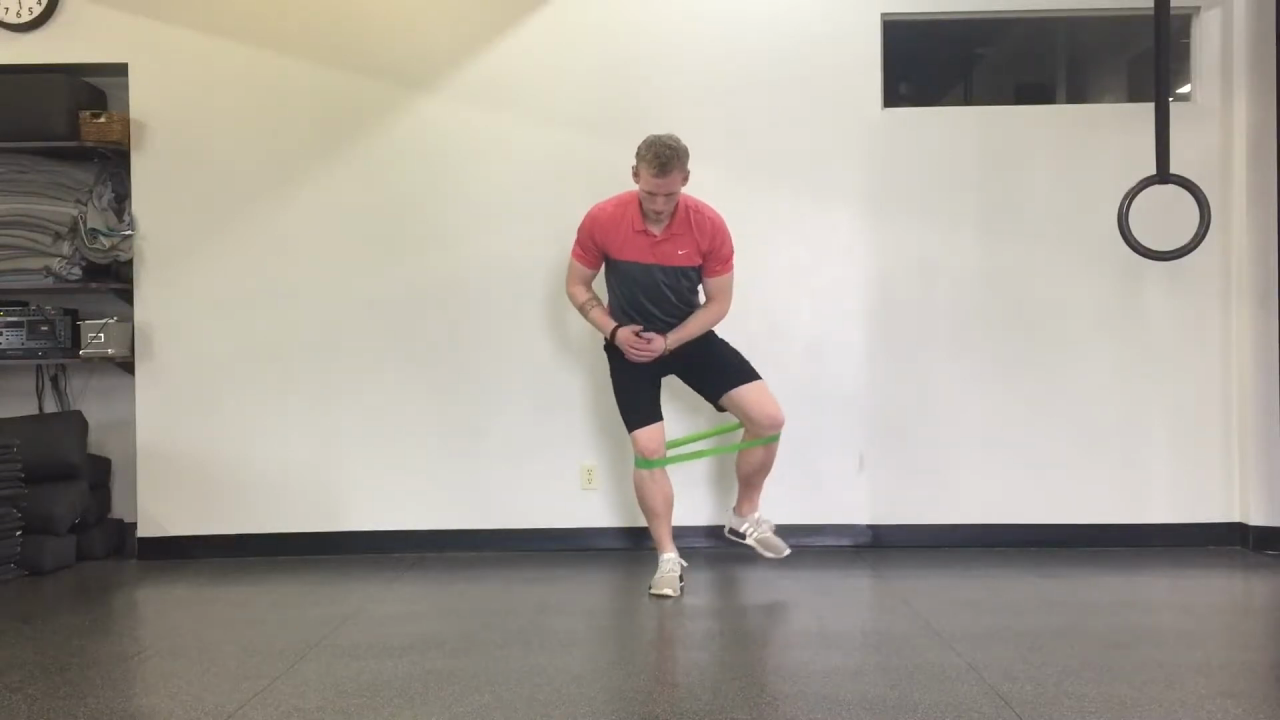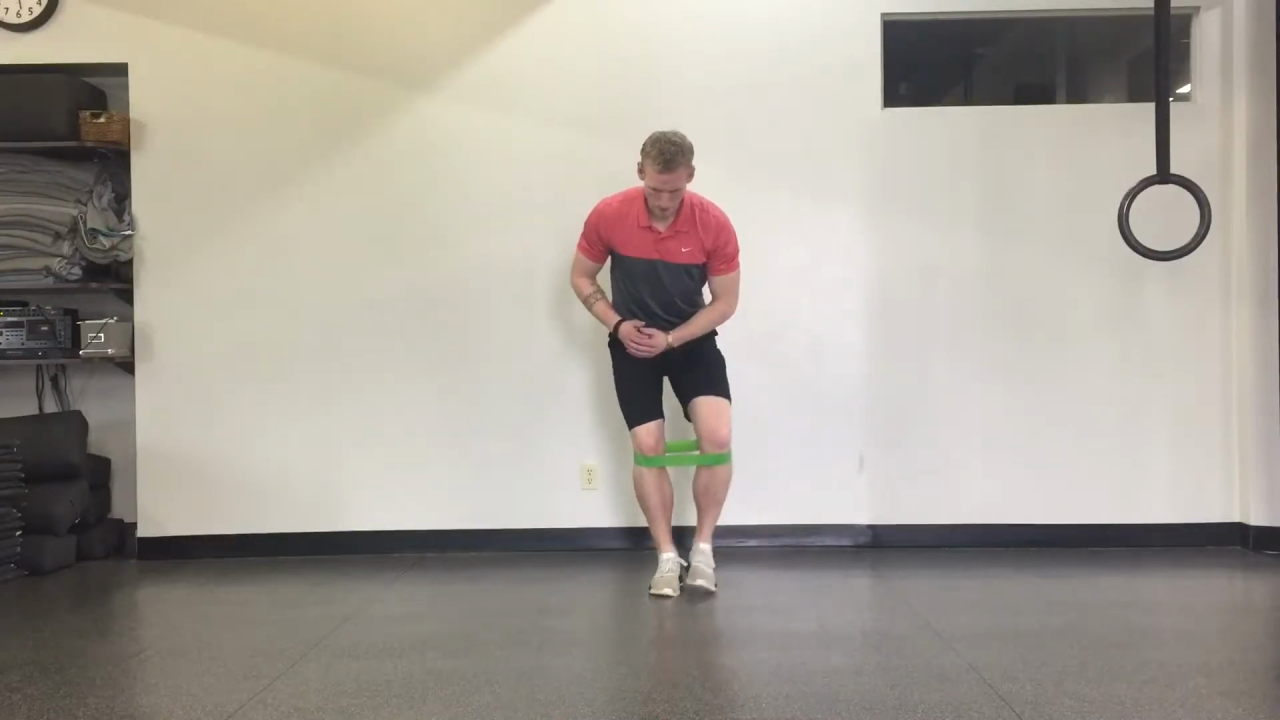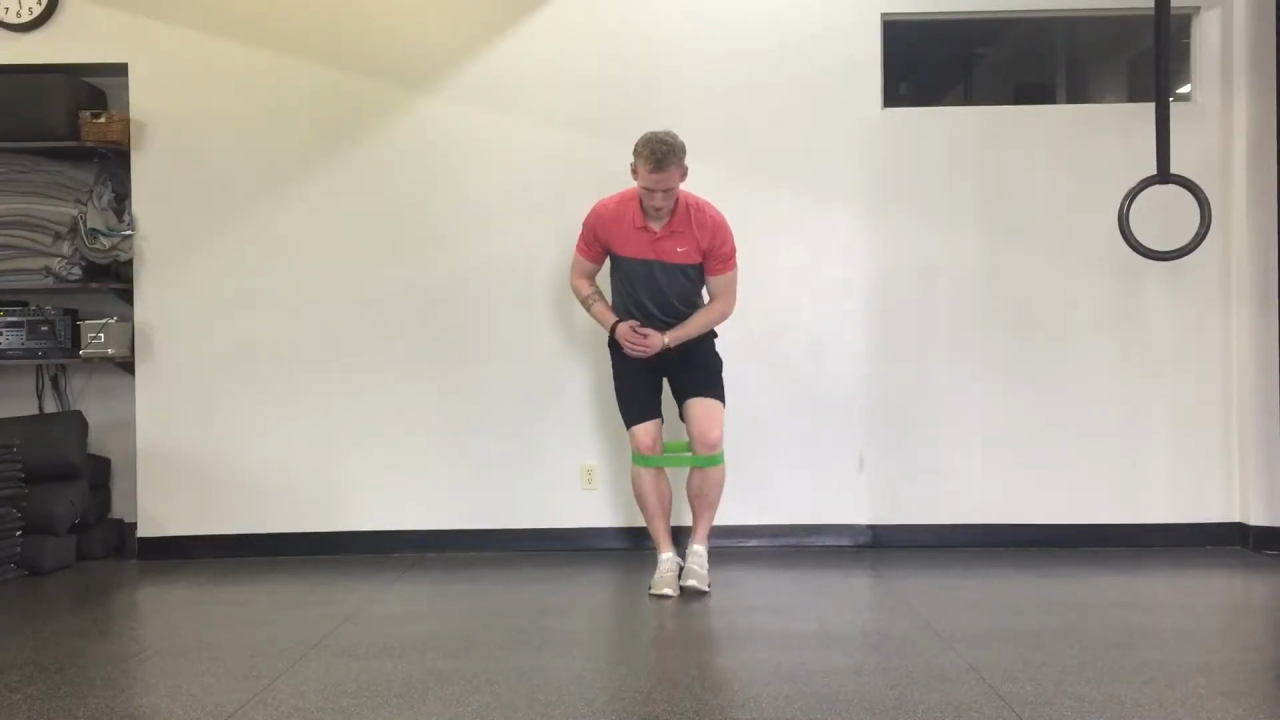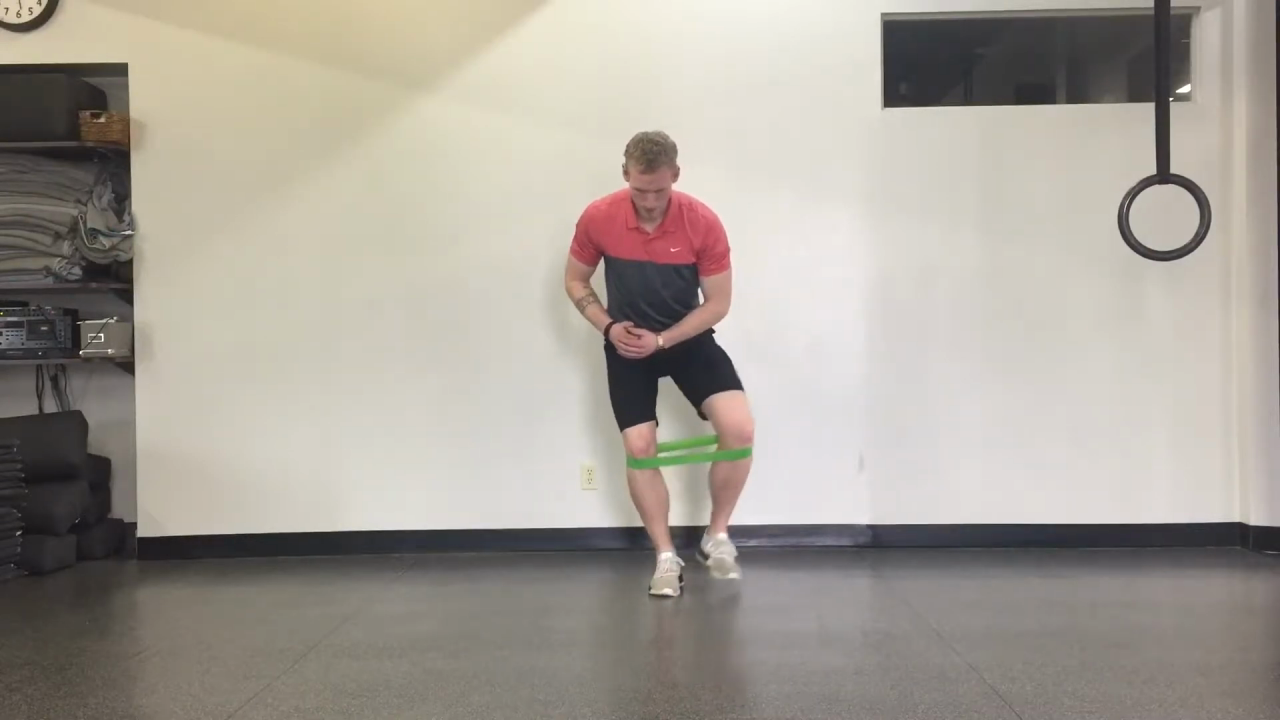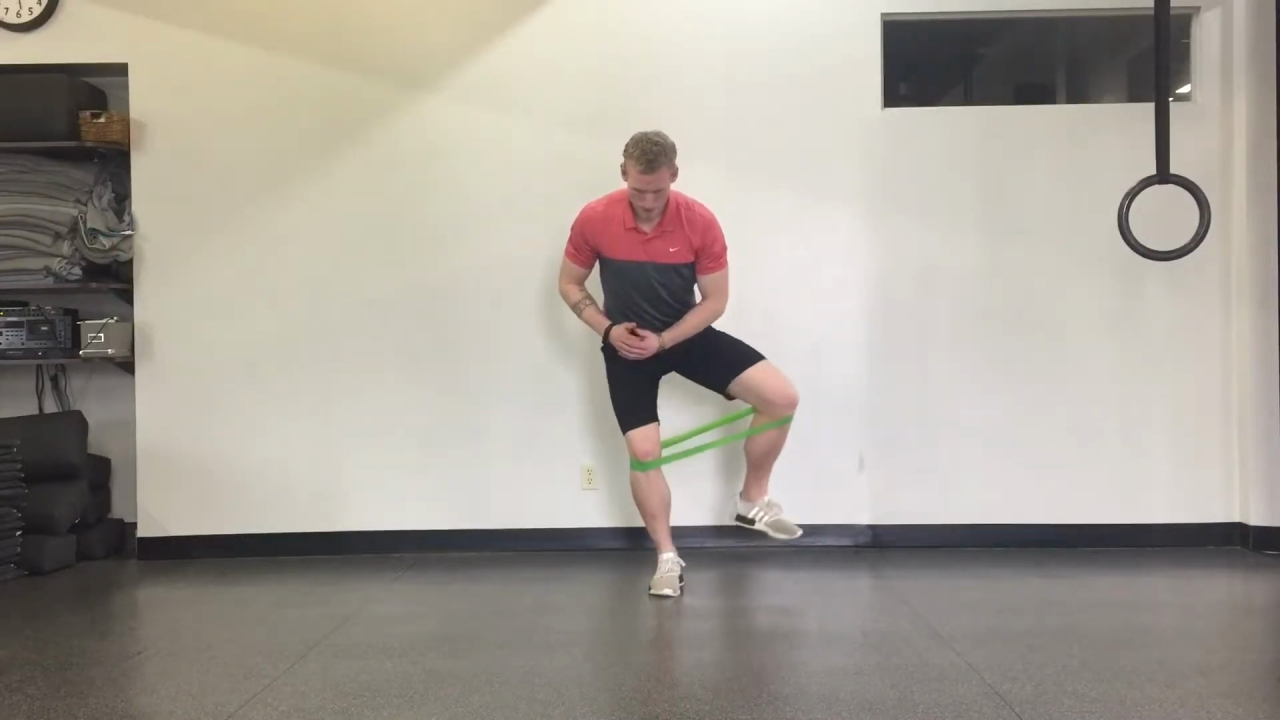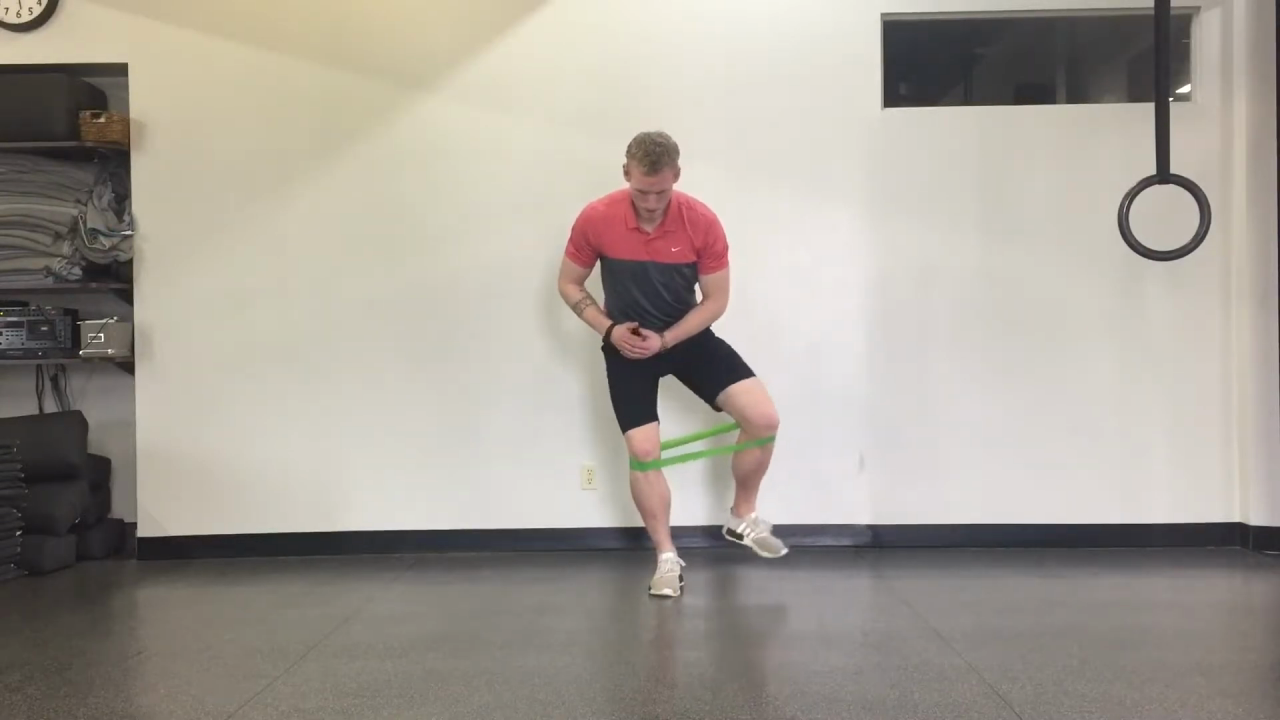
dt=0.5s
person 1, frame 1
left shoulder: (709, 225)
right shoulder: (602, 220)
left elbow: (718, 302)
right elbow: (576, 285)
left wrist: (667, 342)
right wrist: (613, 331)
left hip: (690, 336)
right hip: (630, 342)
left knee: (767, 417)
right knee: (648, 449)
left ankle: (745, 517)
right ankle: (668, 558)
person 1, frame 2
left shoulder: (714, 224)
right shoulder: (608, 215)
left elbow: (725, 301)
right elbow: (581, 278)
left wrist: (671, 340)
right wrist: (617, 324)
left hip: (691, 339)
right hip: (633, 342)
left knee: (717, 437)
right knee: (648, 446)
left ankle: (703, 547)
right ankle: (667, 557)
person 1, frame 3
left shoulder: (710, 223)
right shoulder: (605, 216)
left elbow: (723, 302)
right elbow: (581, 278)
left wrist: (666, 339)
right wrist: (614, 325)
left hip: (690, 340)
right hip: (632, 343)
left knee: (708, 440)
right knee: (646, 445)
left ankle: (698, 549)
right ankle: (665, 556)
person 1, frame 4
left shoulder: (703, 222)
right shoulder: (597, 218)
left elbow: (718, 303)
right elbow: (575, 281)
left wrist: (662, 340)
right wrist: (609, 326)
left hip: (688, 338)
right hip: (627, 345)
left knee: (739, 430)
right knee: (639, 448)
left ankle: (717, 537)
right ankle: (666, 558)
person 1, frame 5
left shoulder: (700, 222)
right shoulder: (594, 220)
left elbow: (714, 301)
right elbow: (569, 285)
left wrist: (662, 341)
right wrist: (608, 330)
left hip: (687, 333)
right hip: (627, 344)
left knee: (782, 396)
right knee: (644, 451)
left ankle: (753, 500)
right ankle: (667, 558)
person 1, frame 6
left shoulder: (702, 221)
right shoulder: (595, 219)
left elbow: (716, 300)
right elbow: (569, 284)
left wrist: (664, 340)
right wrist: (609, 330)
left hip: (687, 335)
right hip: (626, 344)
left knee: (763, 418)
right knee: (643, 450)
left ankle: (743, 518)
right ankle: (667, 558)
